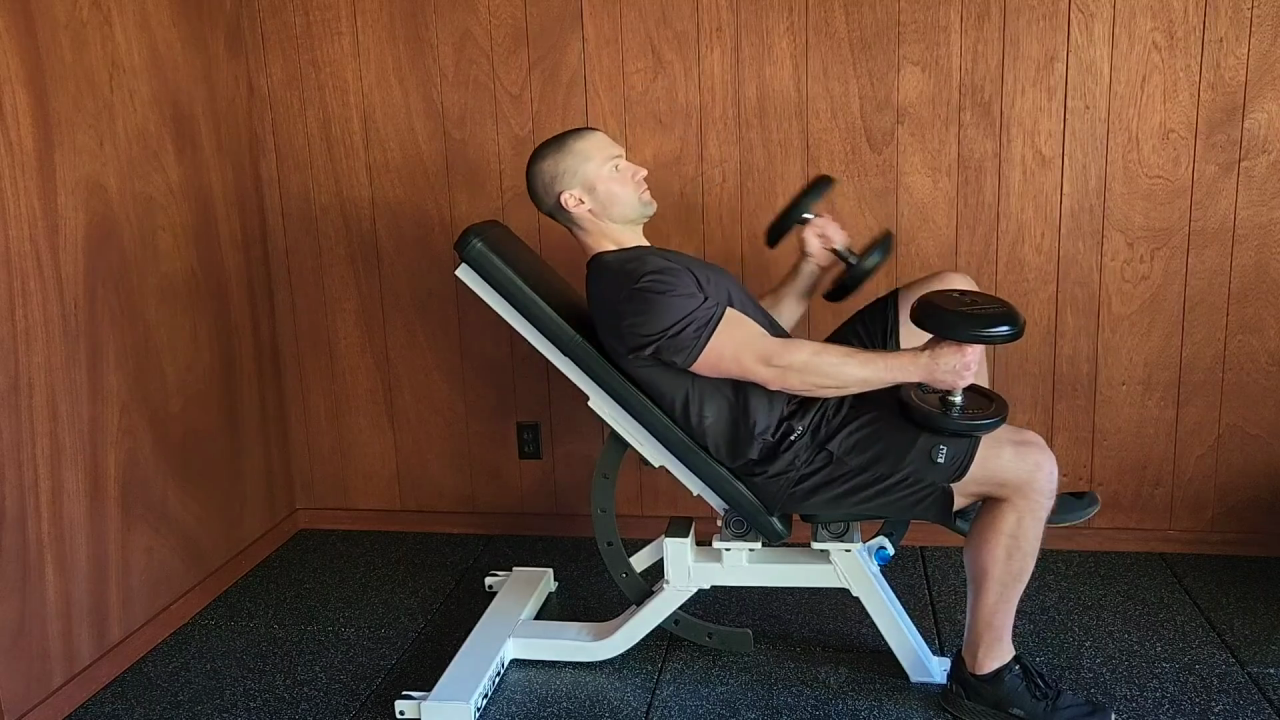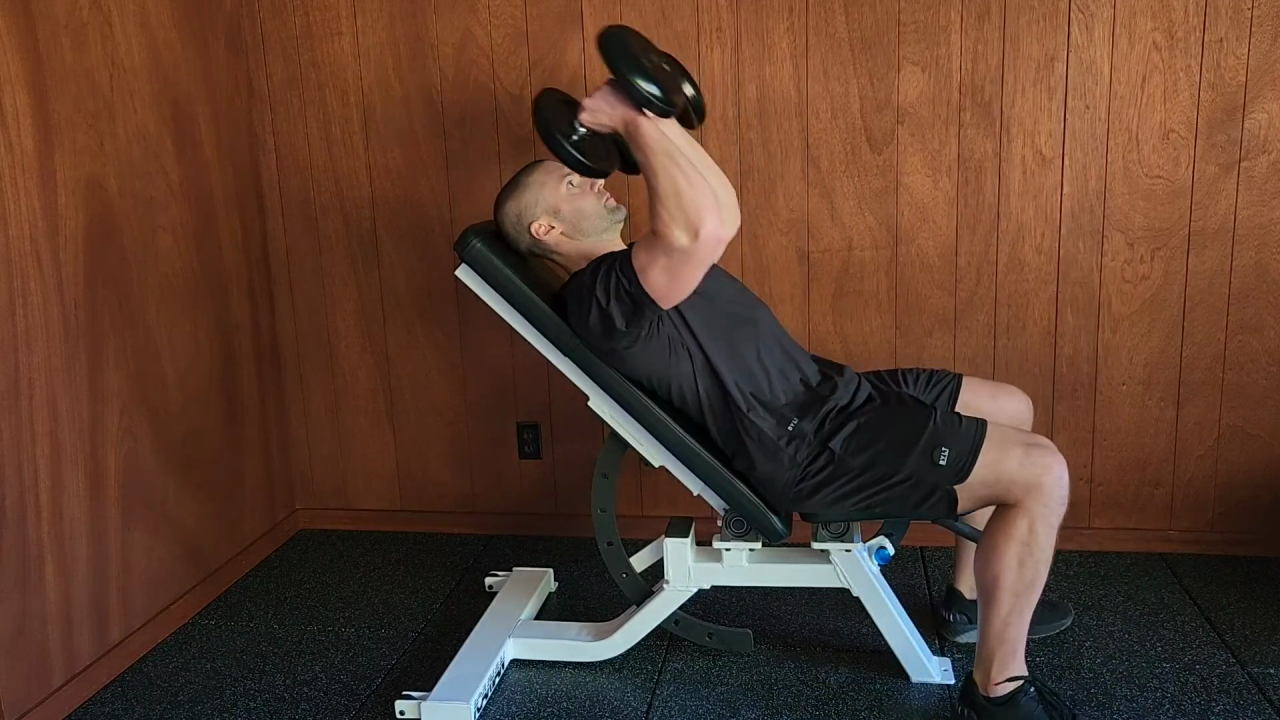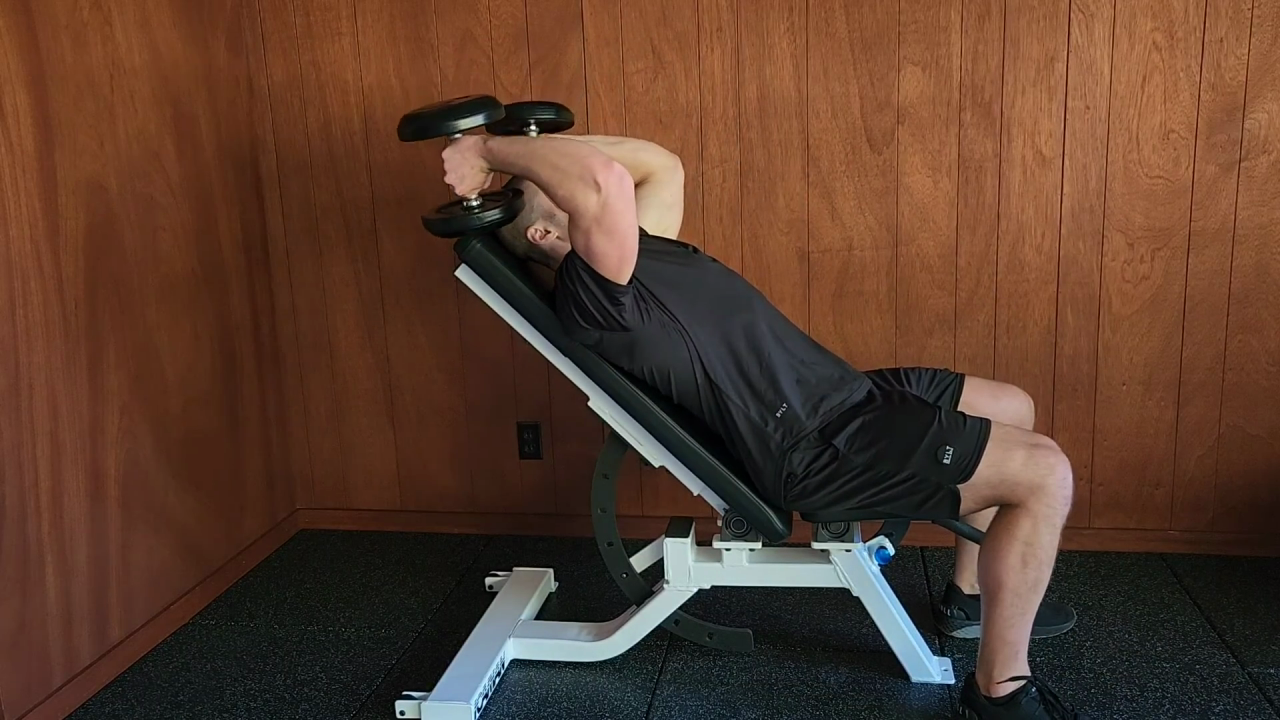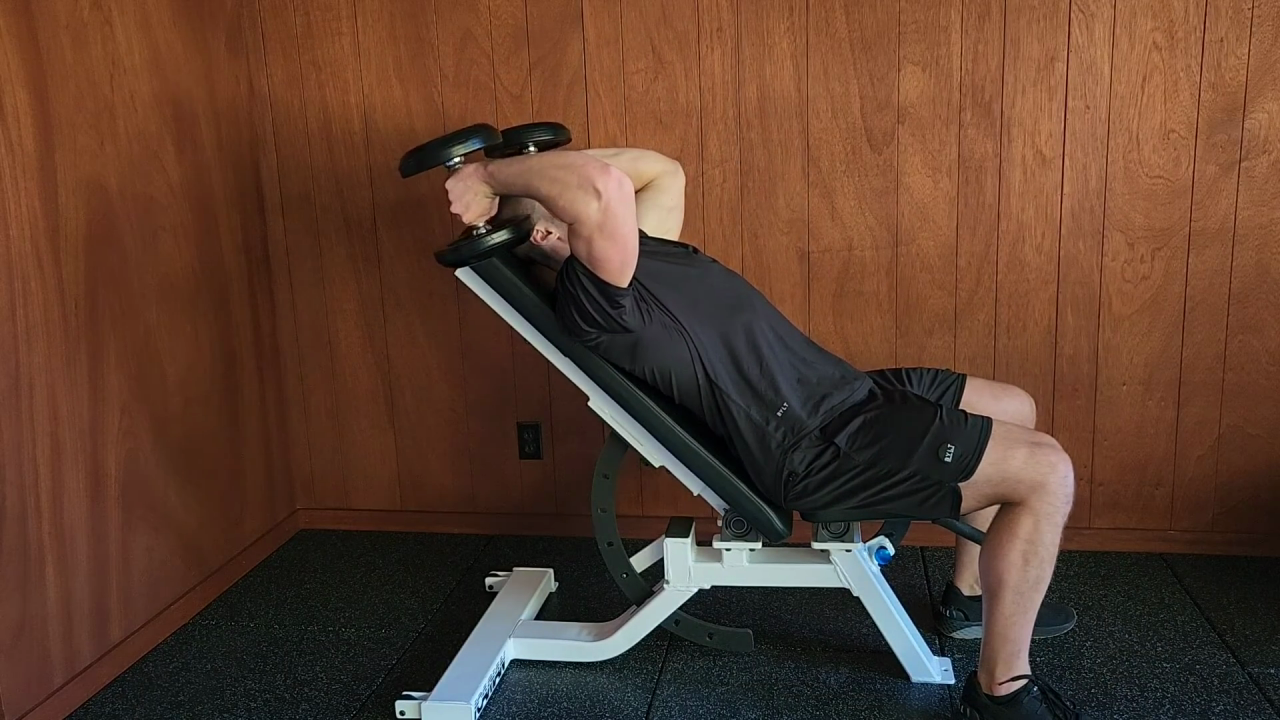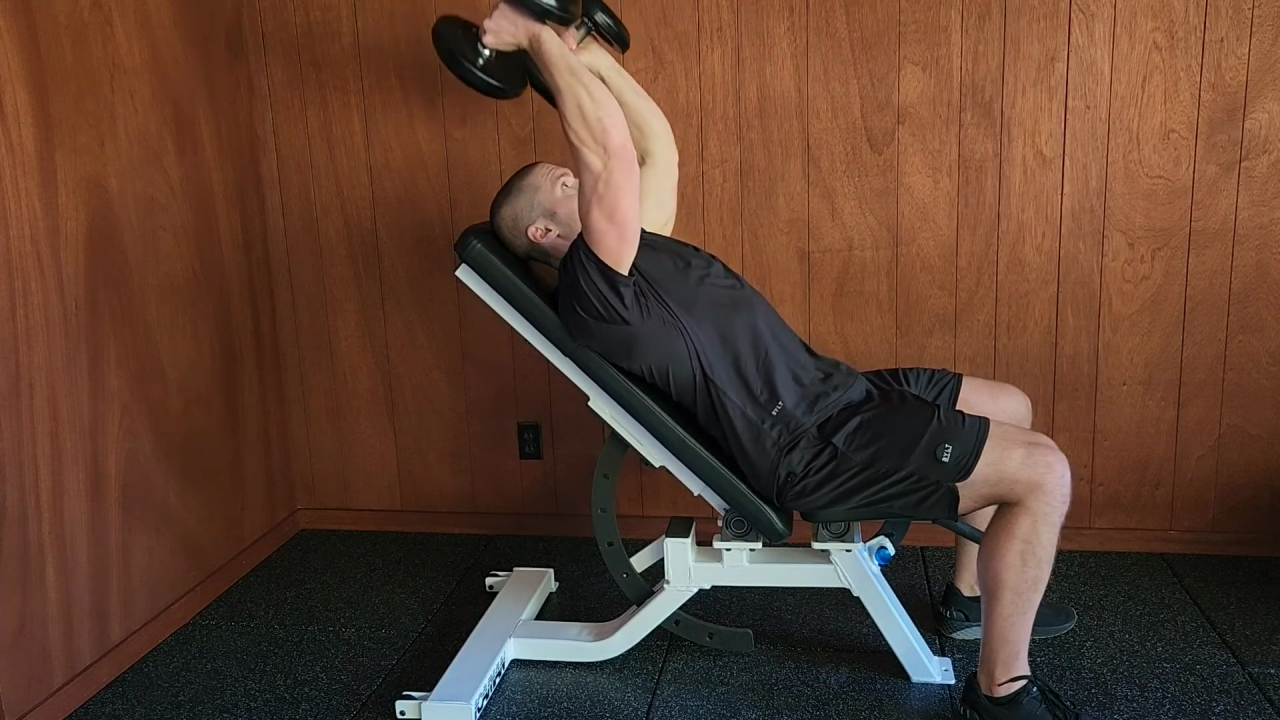
dt=1s
person 1, frame 1
left shoulder: (643, 268)
right shoulder: (636, 291)
right elbow: (771, 365)
left wrist: (808, 268)
right wrist: (920, 365)
left hip: (799, 406)
right hip: (793, 450)
left knee: (954, 291)
right knee: (1031, 465)
left ankle: (1009, 516)
right ankle: (984, 672)
person 1, frame 2
left shoulder: (630, 267)
right shoulder: (604, 295)
left elbow: (722, 212)
right elbow: (699, 224)
left wrist: (655, 121)
right wrist: (627, 119)
left hip: (825, 395)
right hip: (811, 447)
left knee: (1012, 409)
right knee: (1041, 472)
left ankle: (972, 599)
person 1, frame 3
left shoulder: (626, 249)
right shoulder: (591, 293)
left elbow: (663, 166)
right elbow: (605, 178)
left wrist: (542, 149)
right wrist: (492, 149)
left hip: (834, 395)
right hip: (814, 445)
left knee: (1012, 409)
right knee: (1044, 473)
left ankle: (970, 595)
person 1, frame 4
left shoulder: (625, 251)
right shoulder: (591, 294)
left elbow: (665, 172)
right elbow: (602, 184)
left wrist: (547, 164)
right wrist: (493, 173)
left hip: (837, 394)
right hip: (814, 443)
left knee: (1013, 409)
right knee: (1044, 472)
left ankle: (970, 596)
person 1, frame 5
left shoulder: (630, 250)
right shoulder: (593, 286)
left elbow: (658, 147)
right elbow: (611, 145)
left wrist: (590, 57)
left hip: (827, 394)
right hip: (811, 445)
left knee: (1011, 406)
right knee: (1042, 472)
left ankle: (971, 596)
